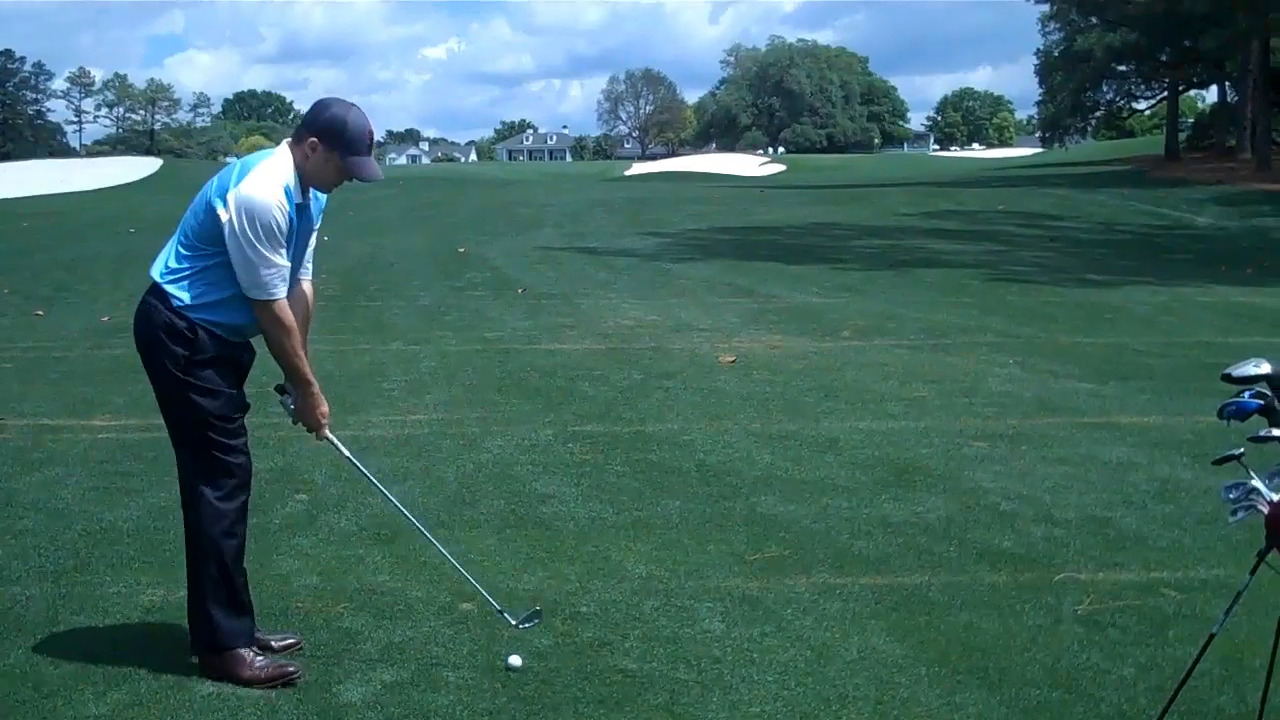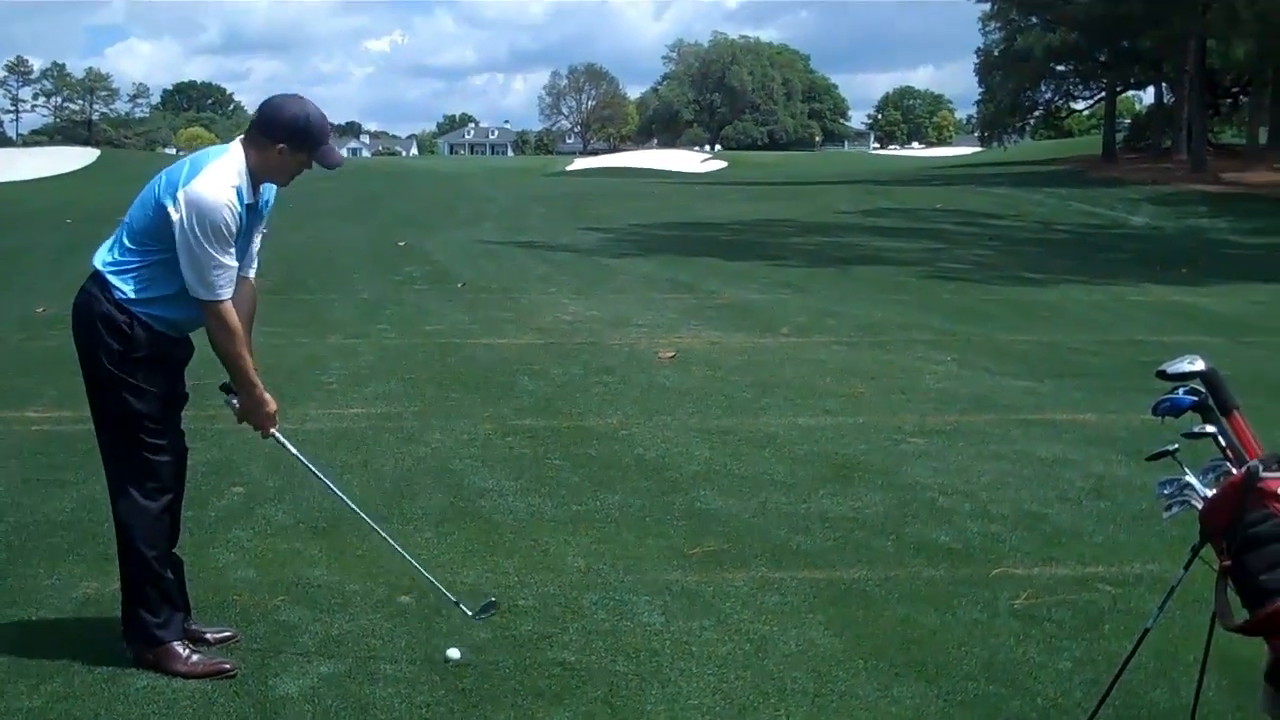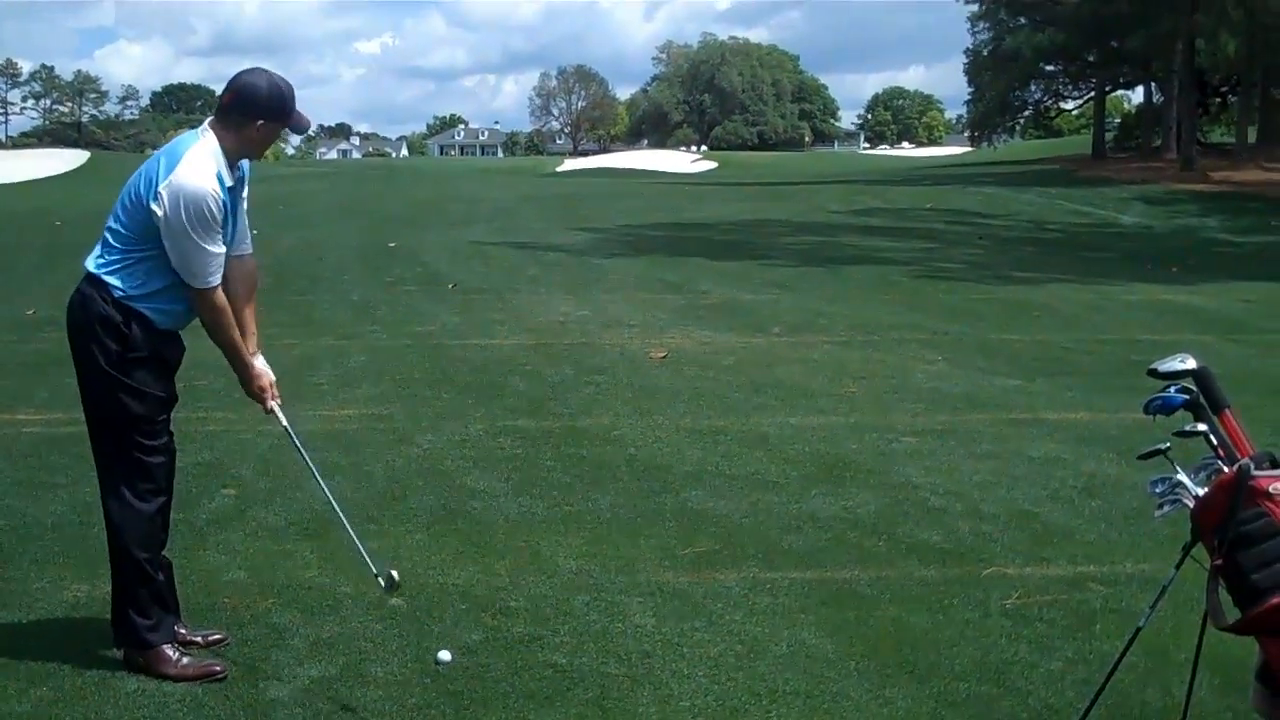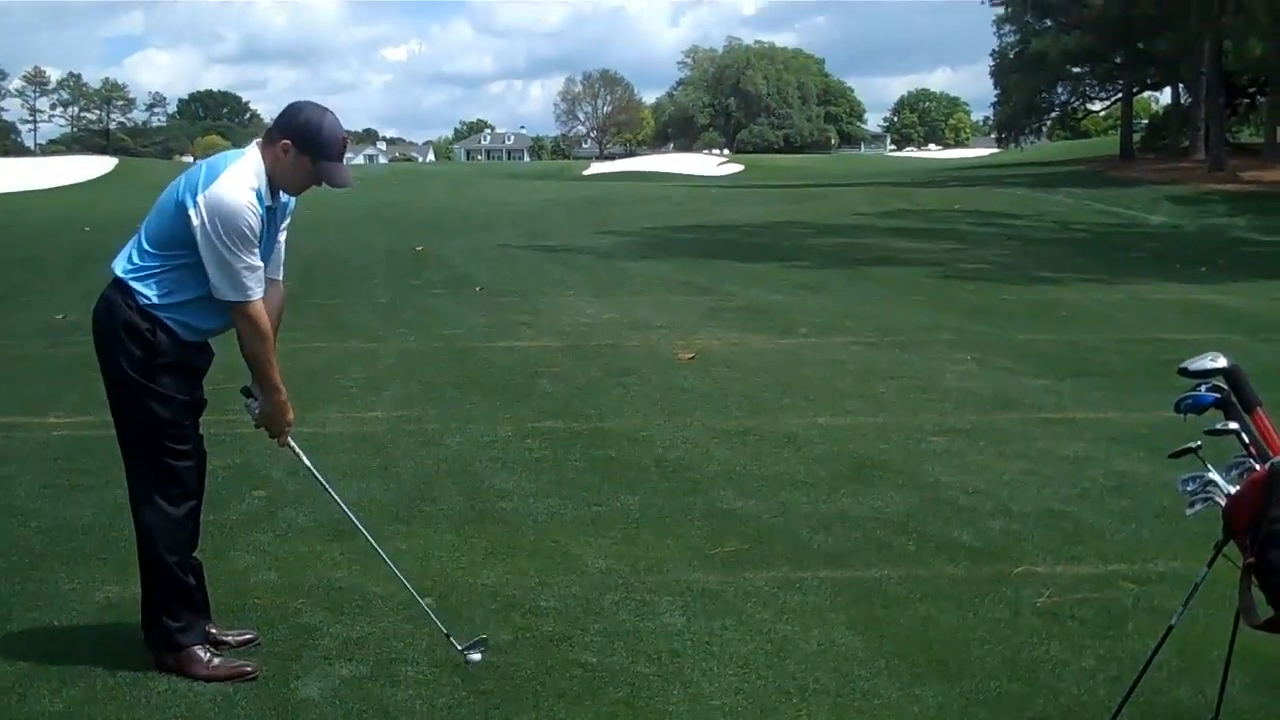
dt=0.7s
person 1, frame 1
left shoulder: (307, 193)
right shoulder: (258, 194)
left elbow: (299, 287)
right elbow: (269, 307)
left wrist: (301, 383)
right wrist: (308, 389)
left hip: (215, 333)
right hip: (180, 332)
left knee: (224, 475)
right knee: (219, 477)
left ankle: (228, 622)
right ankle: (222, 643)
person 1, frame 2
left shoulder: (255, 189)
right shoulder: (210, 194)
left elbow: (243, 283)
right elbow: (216, 309)
left wrist: (246, 381)
right wrist: (254, 391)
left hip: (154, 326)
right hip: (118, 326)
left knee: (165, 471)
right knee: (145, 477)
left ankle: (168, 615)
right ankle: (155, 636)
person 1, frame 3
left shoulder: (230, 166)
right shoulder: (192, 183)
left elbow: (239, 261)
right elbow: (207, 294)
left wrist: (256, 354)
right wrist: (244, 368)
left hip: (145, 324)
right hip: (114, 325)
left knee: (153, 472)
right knee: (137, 477)
left ankle: (157, 619)
right ankle: (145, 639)
person 1, frame 4
left shoulder: (275, 193)
right shoulder: (230, 196)
left elbow: (270, 288)
right elbow: (247, 310)
left wrist: (267, 386)
right wrist: (275, 395)
left hip: (175, 332)
right hip: (138, 331)
left knee: (184, 477)
right knee: (166, 482)
left ankle: (188, 618)
right ankle: (176, 638)
